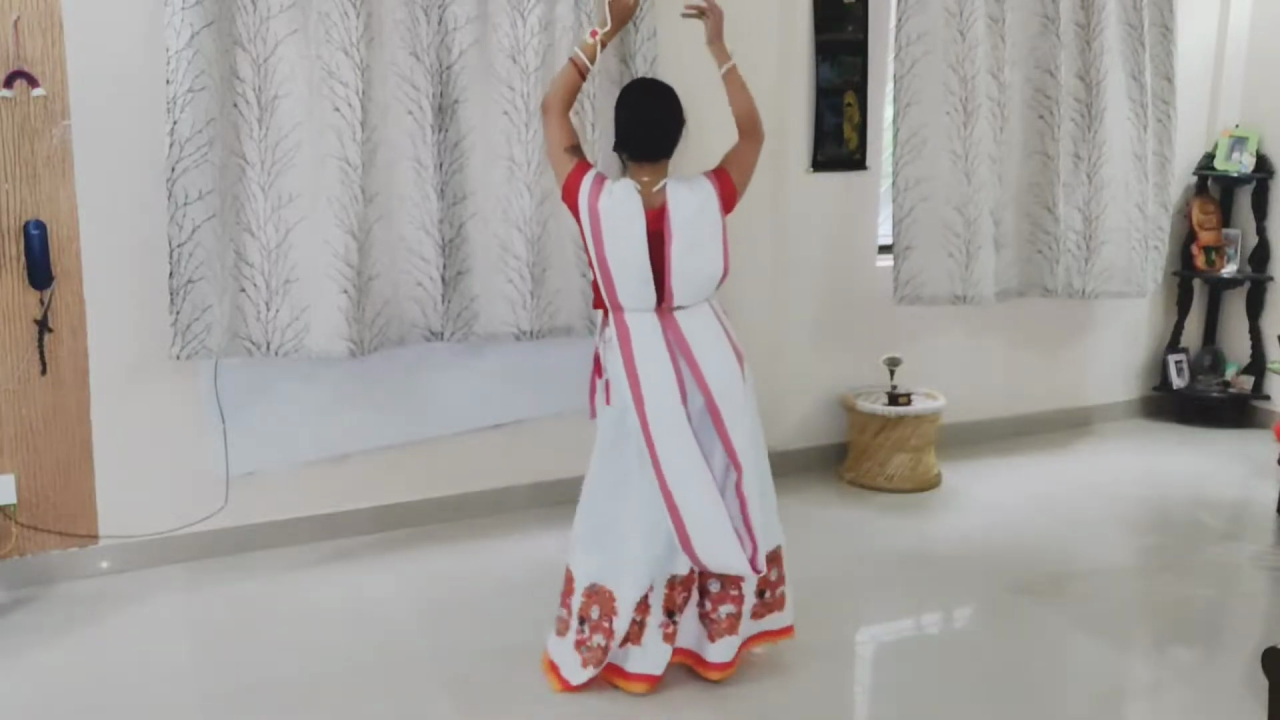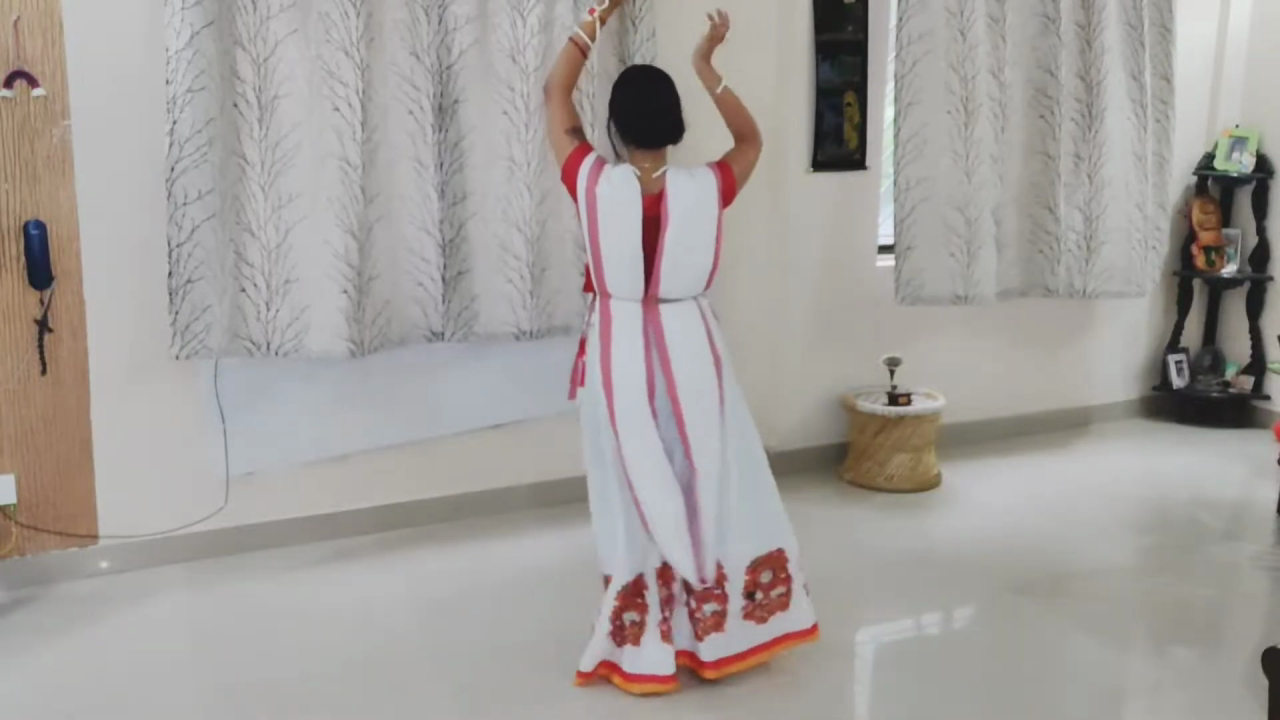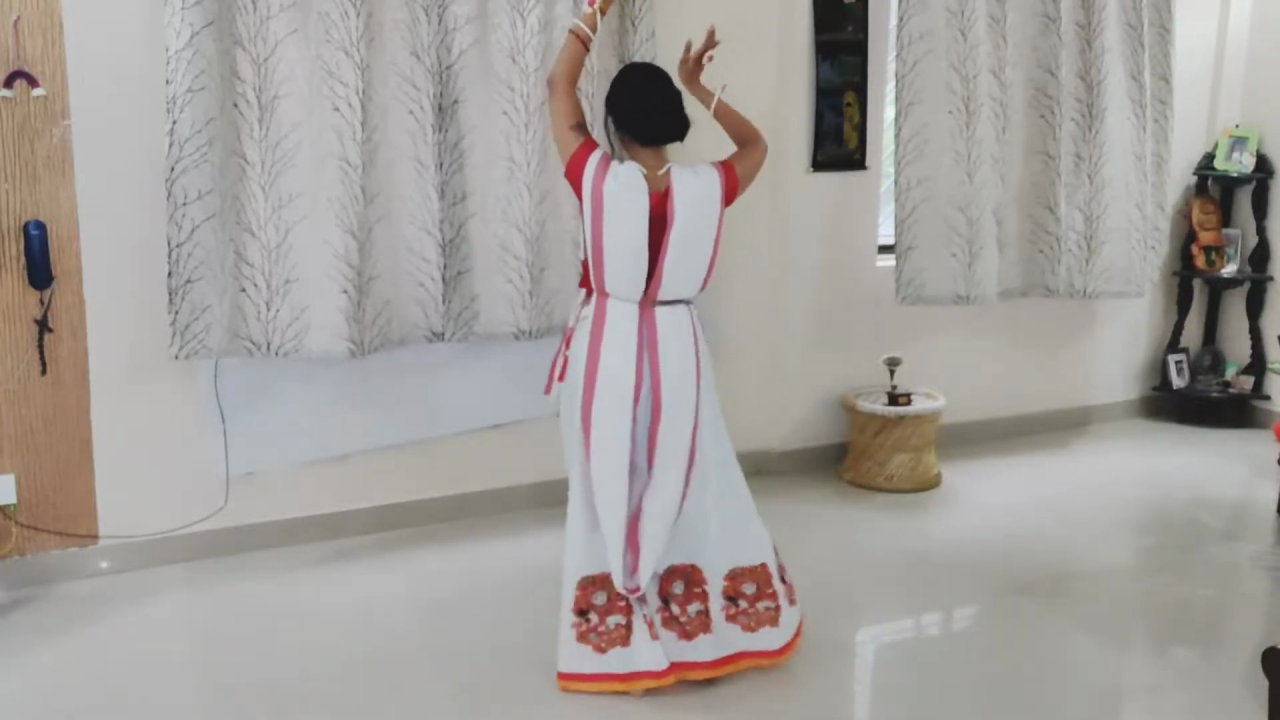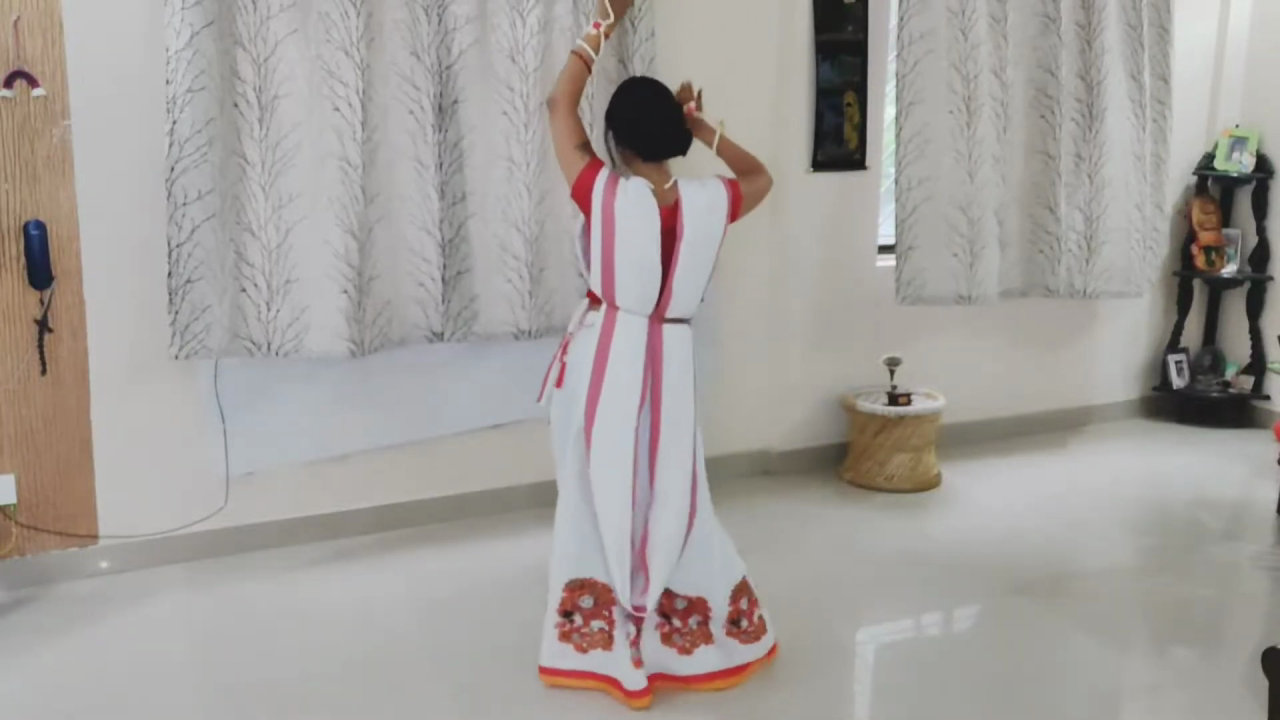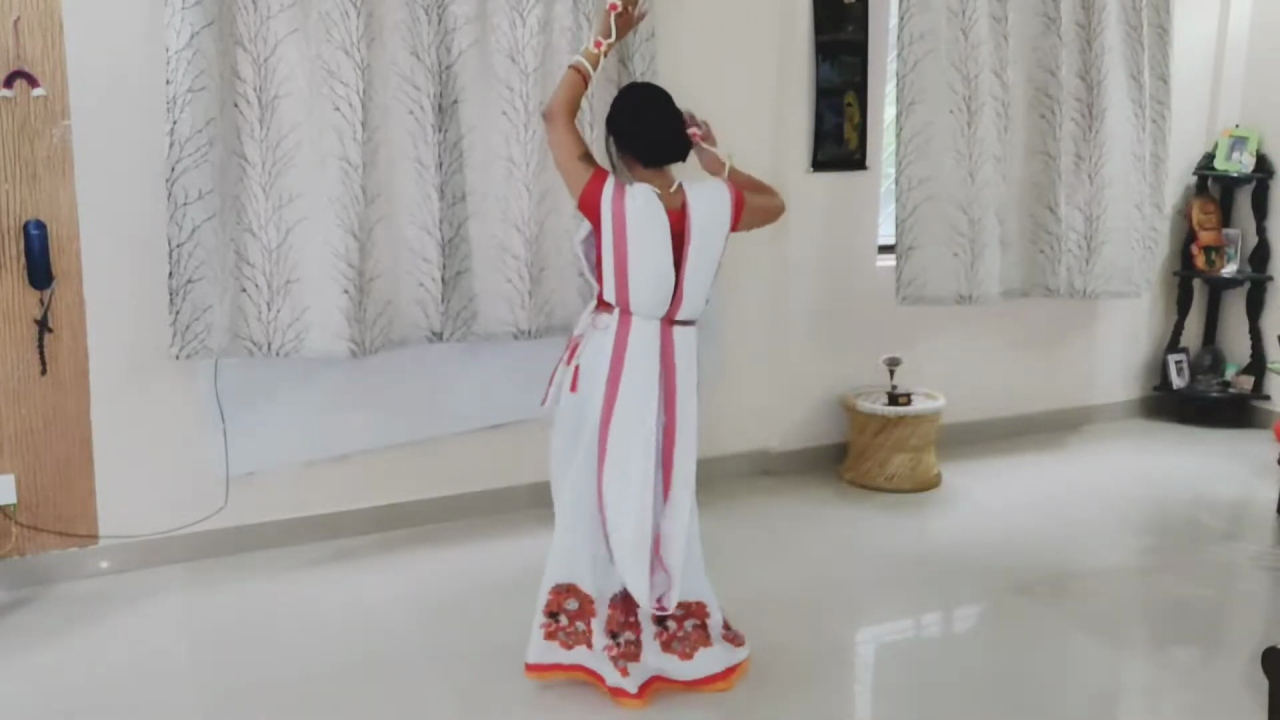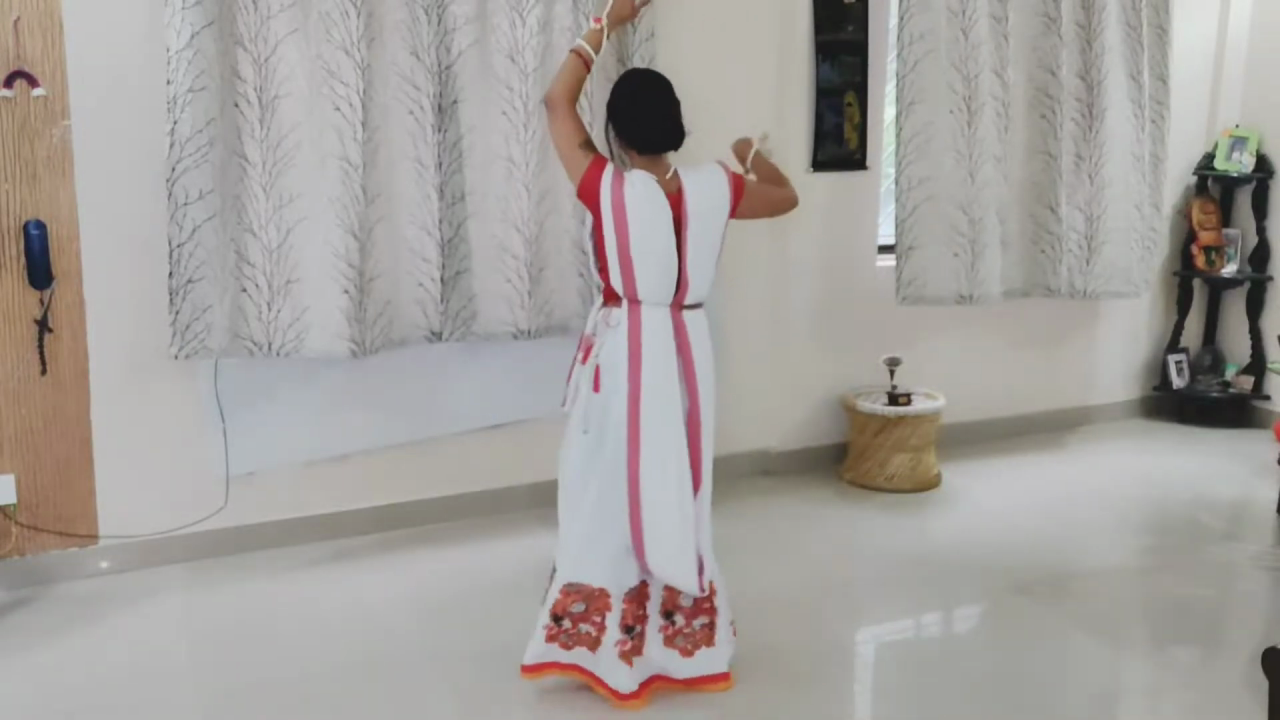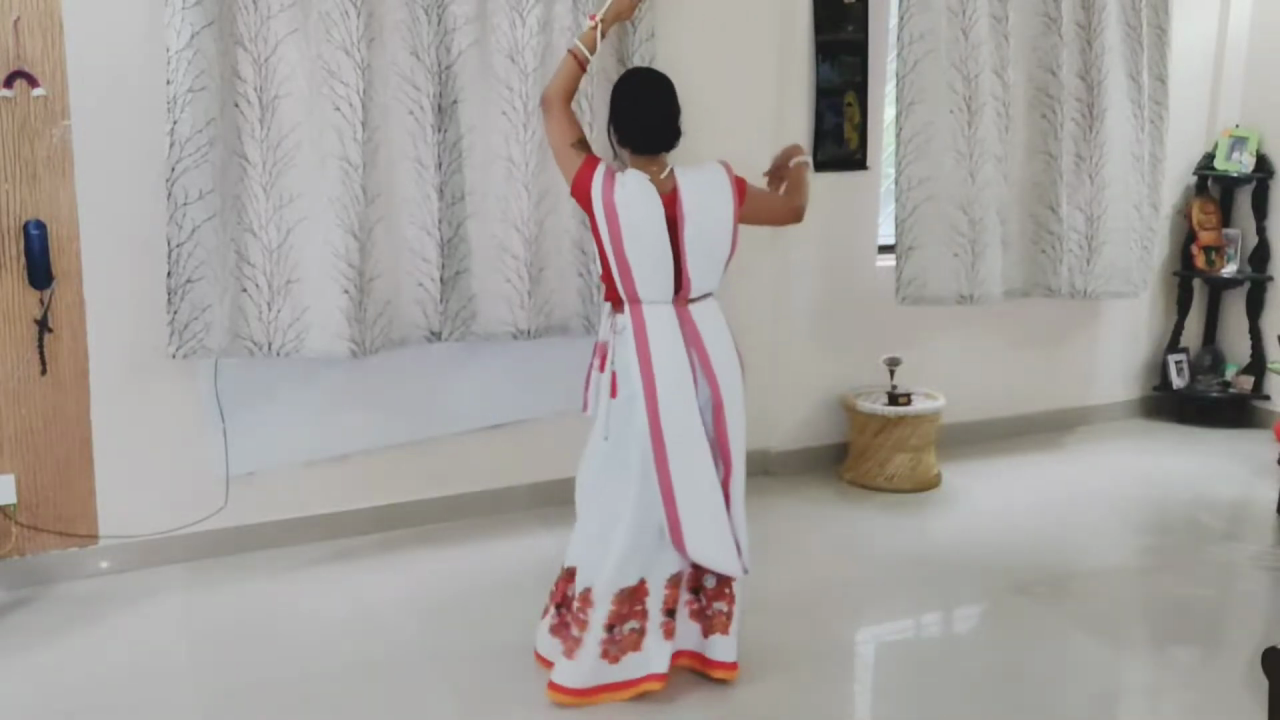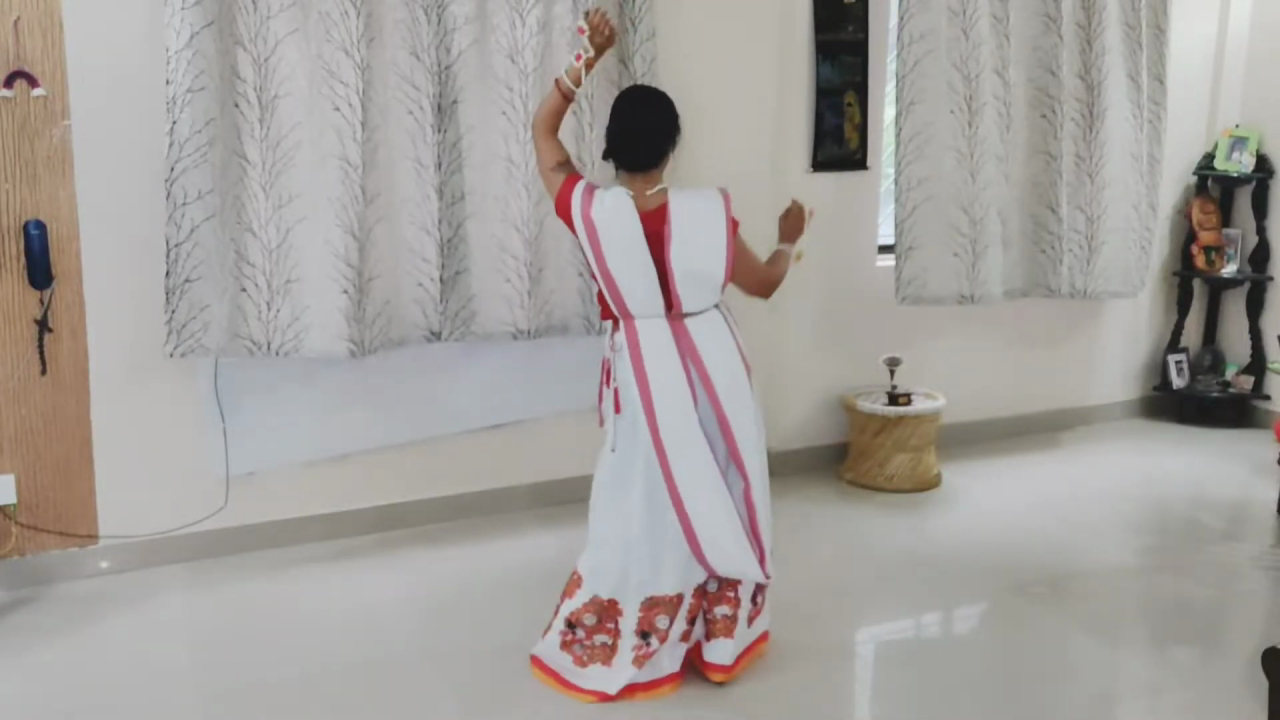
dt=0.2s
person 1, frame 1
left shoulder: (593, 197)
right shoulder: (705, 197)
left elbow: (552, 109)
right elbow: (753, 136)
left hip: (636, 366)
right hip: (705, 361)
left knee: (628, 513)
right knee: (724, 496)
left ankle: (625, 651)
right ankle: (717, 641)
person 1, frame 2
left shoulder: (593, 182)
right shoulder: (704, 190)
left elbow: (555, 93)
right elbow: (751, 140)
right wrist: (707, 70)
left hip: (618, 357)
right hip: (690, 352)
left knee: (634, 503)
right knee: (717, 490)
left ankle: (637, 652)
right ankle: (719, 636)
person 1, frame 3
left shoulder: (598, 179)
right shoulder: (706, 188)
left elbow: (559, 89)
right elbow: (755, 146)
right wrist: (698, 87)
left hip: (605, 353)
right hip: (674, 353)
left knee: (607, 500)
right knee: (694, 493)
left ankle: (625, 648)
right ankle: (715, 631)
person 1, frame 4
left shoulder: (605, 195)
right shoulder: (709, 203)
left elbow: (559, 106)
right elbow: (760, 177)
right wrist: (705, 129)
left hip: (601, 364)
right hip: (666, 366)
left knee: (600, 510)
right knee: (670, 503)
left ankle: (611, 653)
right ankle: (709, 640)
person 1, frame 5
left shoulder: (610, 201)
right shoulder: (713, 205)
left elbow: (557, 116)
right elbow: (775, 204)
right wrist: (717, 161)
left hip: (608, 367)
right hip: (672, 369)
left knee: (597, 511)
right knee: (659, 511)
left ankle: (608, 653)
right ankle: (693, 647)
person 1, frame 6
left shoulder: (610, 190)
right shoulder: (712, 188)
left elbow: (557, 102)
right elbow: (786, 198)
right wrist: (753, 159)
left hip: (622, 356)
right hip: (687, 356)
left knee: (608, 502)
right knee: (675, 501)
left ankle: (610, 653)
right ankle: (685, 648)
person 1, frame 7
left shoulder: (603, 191)
right shoulder: (713, 188)
left elbow: (554, 103)
right elbow: (793, 210)
right wrist: (794, 167)
left hip: (639, 360)
right hip: (706, 352)
left knee: (625, 503)
right knee: (703, 496)
left ankle: (609, 654)
right ankle: (702, 637)
person 1, frame 8
left shoulder: (588, 209)
right shoulder: (706, 211)
left elbow: (542, 129)
right elbow: (764, 284)
left wrist: (590, 58)
right wrist: (788, 239)
left hip: (645, 375)
right hip: (713, 369)
left knee: (638, 516)
right knee: (719, 503)
left ankle: (606, 654)
right ankle: (720, 643)
